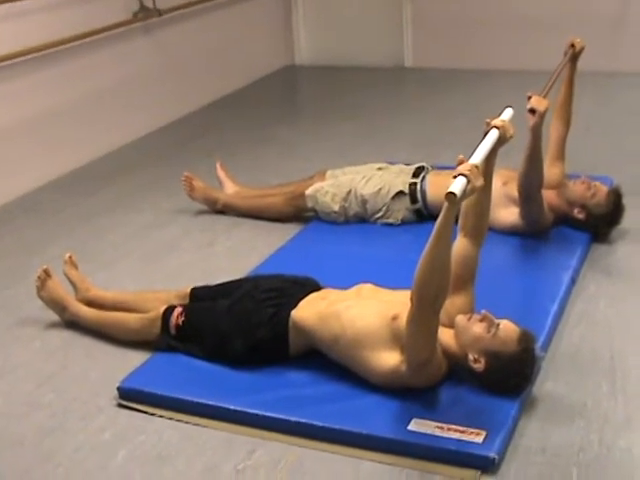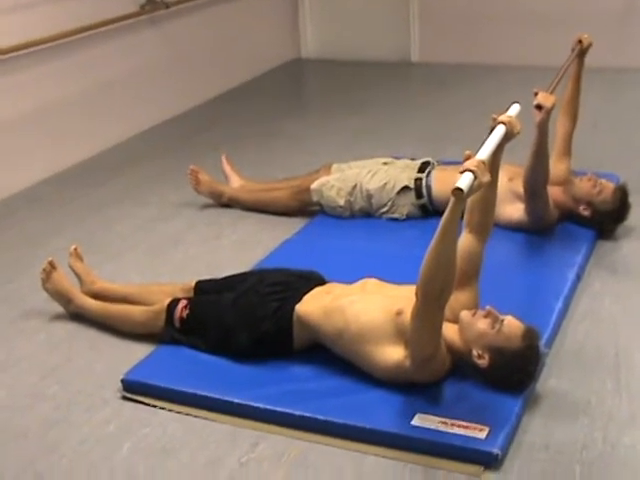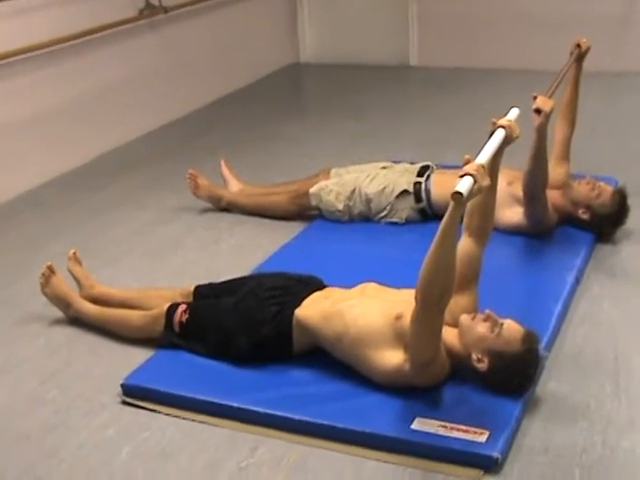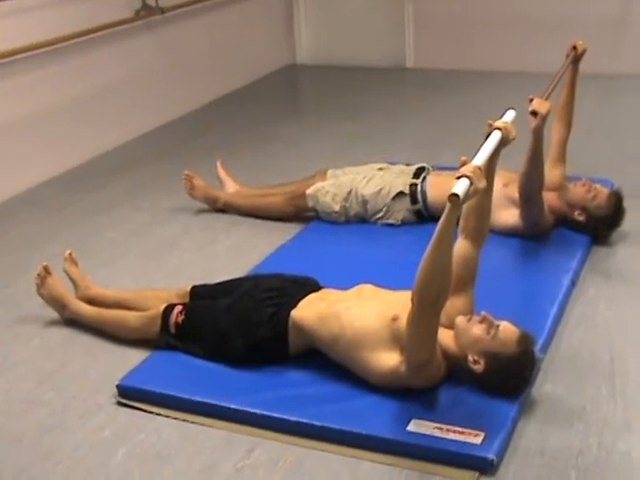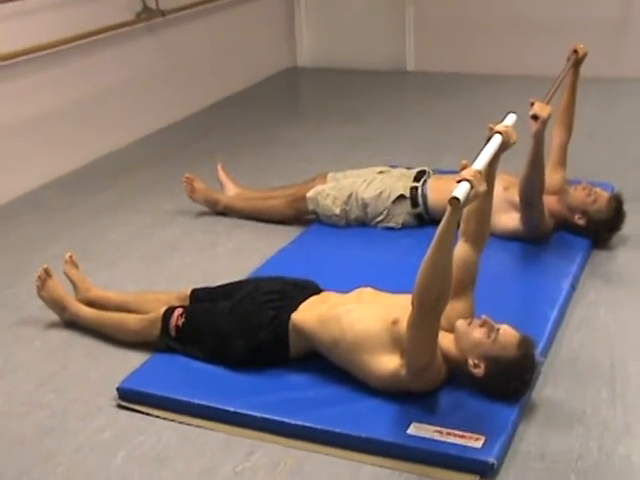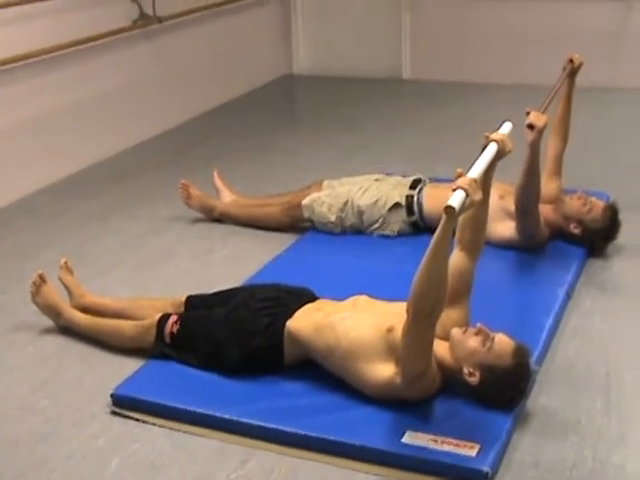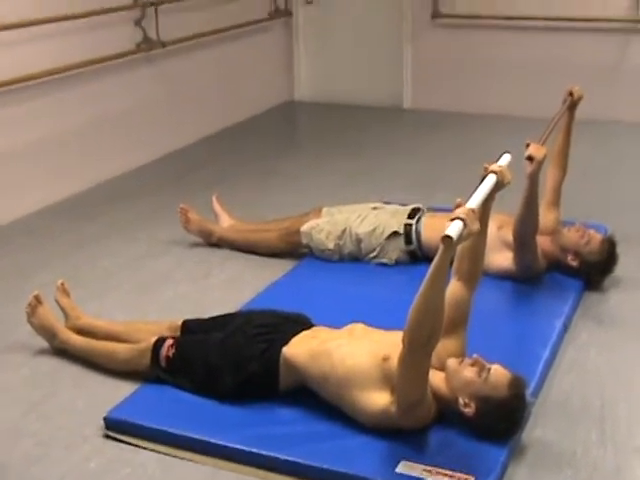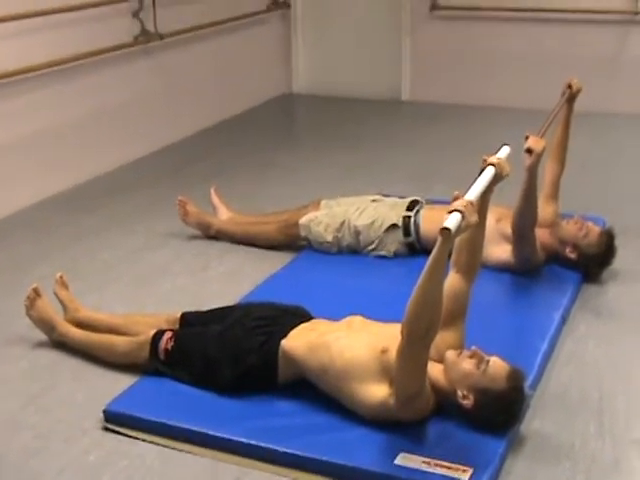
dt=0.1s
person 1, frame 1
left shoulder: (424, 367)
right shoulder: (456, 319)
left elbow: (423, 303)
right elbow: (471, 241)
left wrist: (451, 205)
right wrist: (490, 157)
left hip: (277, 328)
right hip: (306, 291)
left knee: (163, 322)
right knee: (186, 297)
left ankle: (74, 309)
right ankle: (92, 294)
person 1, frame 2
left shoulder: (428, 361)
right shoulder: (460, 313)
left elbow: (429, 297)
right elbow: (476, 236)
left wrist: (458, 201)
right wrist: (497, 152)
left hip: (282, 323)
right hip: (311, 285)
left knee: (168, 316)
right knee: (190, 289)
left ankle: (79, 302)
right ankle: (96, 287)
person 1, frame 3
left shoulder: (428, 366)
right shoulder: (460, 317)
left elbow: (428, 301)
right elbow: (476, 240)
left wrist: (458, 206)
right wrist: (496, 157)
left hip: (282, 325)
right hip: (311, 290)
left knee: (166, 320)
right knee: (190, 295)
left ankle: (79, 306)
right ankle: (95, 291)
person 1, frame 4
left shoulder: (423, 368)
right shoulder: (455, 319)
left elbow: (425, 303)
right elbow: (471, 243)
left wrist: (454, 207)
right wrist: (492, 158)
left hip: (276, 329)
right hip: (306, 291)
left knee: (161, 321)
right knee: (185, 295)
left ankle: (74, 307)
right ankle: (90, 292)
person 1, frame 5
left shoulder: (424, 372)
right shoulder: (456, 323)
left elbow: (424, 307)
right elbow: (472, 246)
left wrist: (454, 211)
right wrist: (492, 162)
left hip: (278, 330)
right hip: (306, 294)
left knee: (161, 323)
right knee: (185, 298)
left ankle: (75, 309)
right ankle: (92, 293)
person 1, frame 6
left shoulder: (418, 379)
right shoulder: (451, 331)
left elbow: (419, 315)
right elbow: (467, 255)
left wrist: (450, 220)
right wrist: (487, 173)
left hip: (271, 339)
right hip: (300, 301)
left knee: (156, 331)
right knee: (177, 306)
left ankle: (69, 316)
right ankle: (85, 300)
person 1, frame 7
left shoulder: (414, 409)
right shoulder: (447, 360)
left elbow: (415, 345)
right elbow: (464, 286)
left wrist: (447, 250)
right wrist: (485, 204)
left hip: (269, 364)
right hip: (296, 328)
left knee: (152, 354)
right knee: (175, 330)
left ankle: (65, 337)
right ankle: (82, 322)
person 1, frame 8
left shoulder: (413, 401)
right shoulder: (447, 352)
left elbow: (414, 337)
right elbow: (463, 277)
left wrist: (446, 242)
right wrist: (484, 195)
left hip: (267, 357)
right hip: (295, 320)
left knee: (150, 347)
right knee: (175, 322)
left ankle: (63, 330)
right ankle: (80, 315)
person 2, frame 1
left shoulder: (537, 218)
right shoulder: (555, 185)
left elbow: (526, 192)
right elbow: (562, 129)
left wrist: (533, 130)
right wrist: (572, 67)
left hip: (406, 198)
right hip: (416, 173)
left knee: (304, 200)
right knee: (320, 179)
left ankle: (221, 200)
right ankle: (236, 192)
person 2, frame 2
left shoulder: (541, 214)
right shoulder: (561, 180)
left elbow: (531, 188)
right elbow: (568, 124)
left wrist: (539, 126)
right wrist: (580, 62)
left hip: (412, 192)
right hip: (420, 169)
left knee: (310, 195)
right knee: (325, 172)
left ankle: (226, 193)
right ankle: (241, 186)
person 2, frame 3
left shoulder: (541, 218)
right shoulder: (560, 183)
left elbow: (530, 193)
right elbow: (567, 128)
left wrist: (538, 130)
right wrist: (578, 66)
left hip: (411, 196)
right hip: (420, 173)
left knee: (309, 199)
right knee: (324, 178)
left ankle: (226, 198)
right ankle: (241, 190)
person 2, frame 4
left shoulder: (536, 220)
right shoulder: (556, 186)
left elbow: (528, 194)
right elbow: (562, 132)
left wrist: (535, 132)
right wrist: (574, 69)
left hip: (407, 198)
right hip: (415, 175)
left knee: (304, 201)
right knee: (320, 178)
left ankle: (222, 199)
right ankle: (236, 191)
person 2, frame 5
left shoulder: (537, 223)
right shoulder: (556, 189)
left elbow: (528, 198)
right elbow: (564, 136)
left wrist: (536, 136)
right wrist: (575, 73)
left hip: (408, 201)
right hip: (416, 177)
left knee: (305, 203)
right knee: (321, 182)
left ankle: (222, 201)
right ankle: (238, 194)
person 2, frame 6
left shoulder: (532, 233)
right shoulder: (552, 198)
left elbow: (523, 206)
right elbow: (559, 145)
left wrist: (531, 145)
right wrist: (570, 82)
left hip: (403, 210)
right hip: (412, 187)
left knee: (301, 211)
right knee: (314, 189)
left ankle: (218, 208)
right ankle: (229, 201)
person 2, frame 7
left shoulder: (529, 263)
right shoulder: (549, 228)
left elbow: (521, 238)
right elbow: (558, 177)
left wrist: (530, 177)
right wrist: (570, 114)
left hip: (401, 238)
right hip: (411, 215)
left knee: (300, 236)
right knee: (314, 217)
left ankle: (218, 233)
right ankle: (231, 226)
person 2, frame 8
left shoulder: (528, 256)
right shoulder: (548, 222)
left elbow: (520, 229)
right elbow: (556, 169)
left wrist: (529, 169)
right wrist: (569, 107)
left hip: (399, 231)
right hip: (408, 207)
left knee: (297, 229)
right knee: (313, 209)
left ankle: (216, 226)
right ankle: (228, 218)
